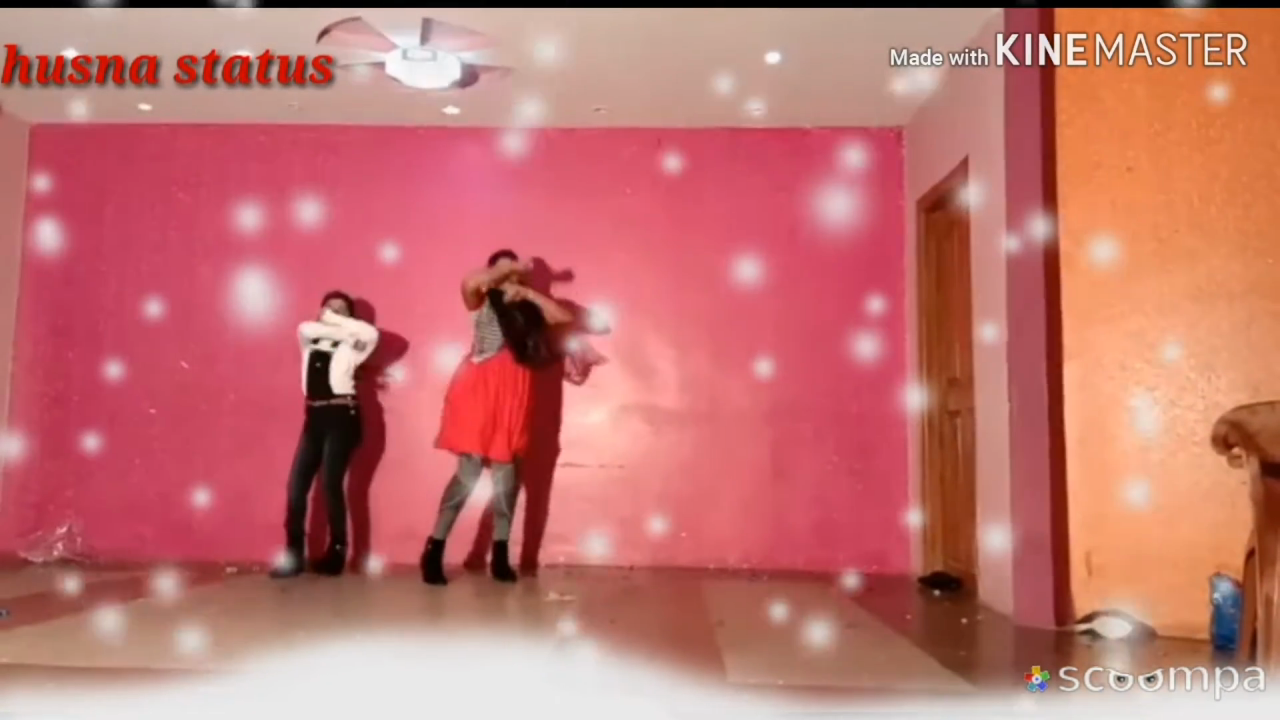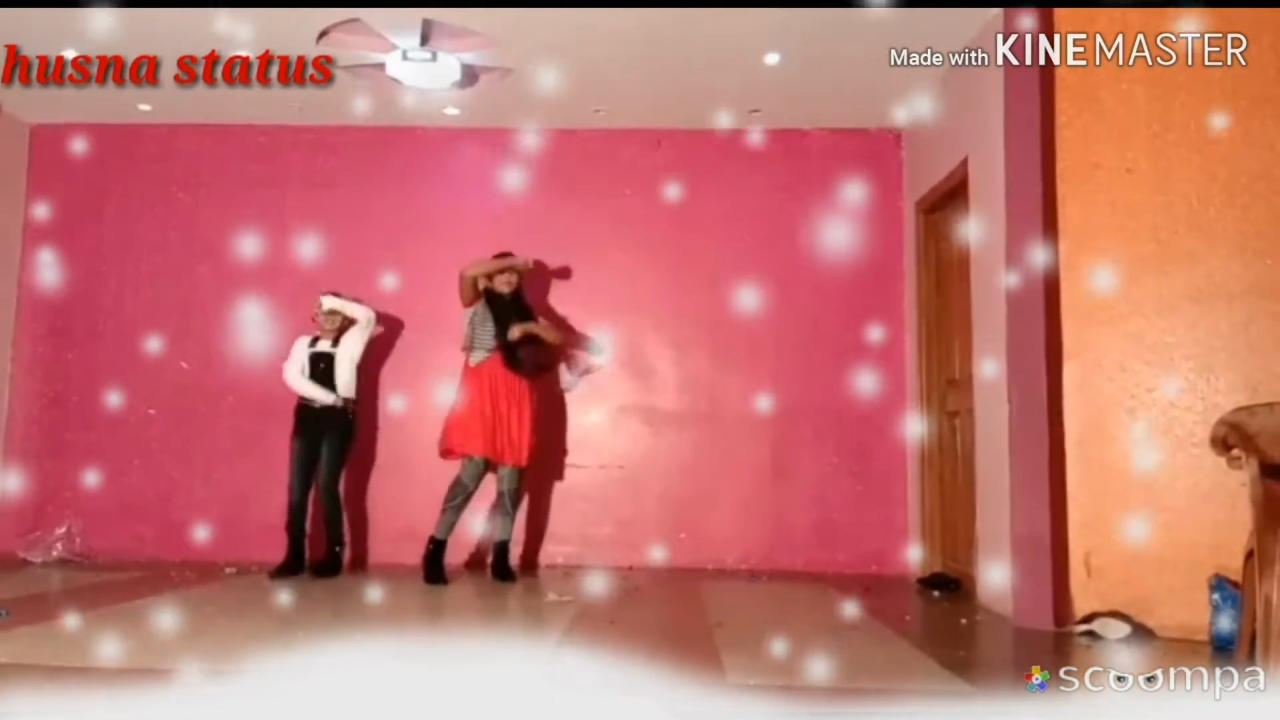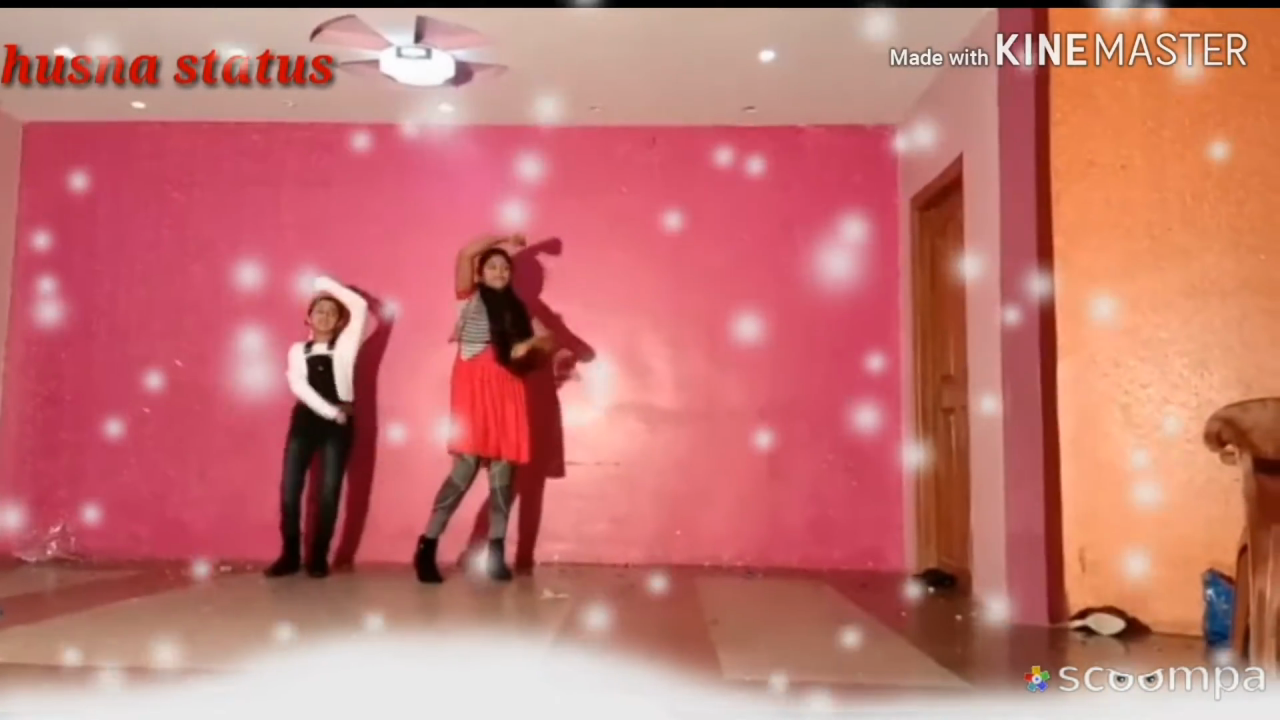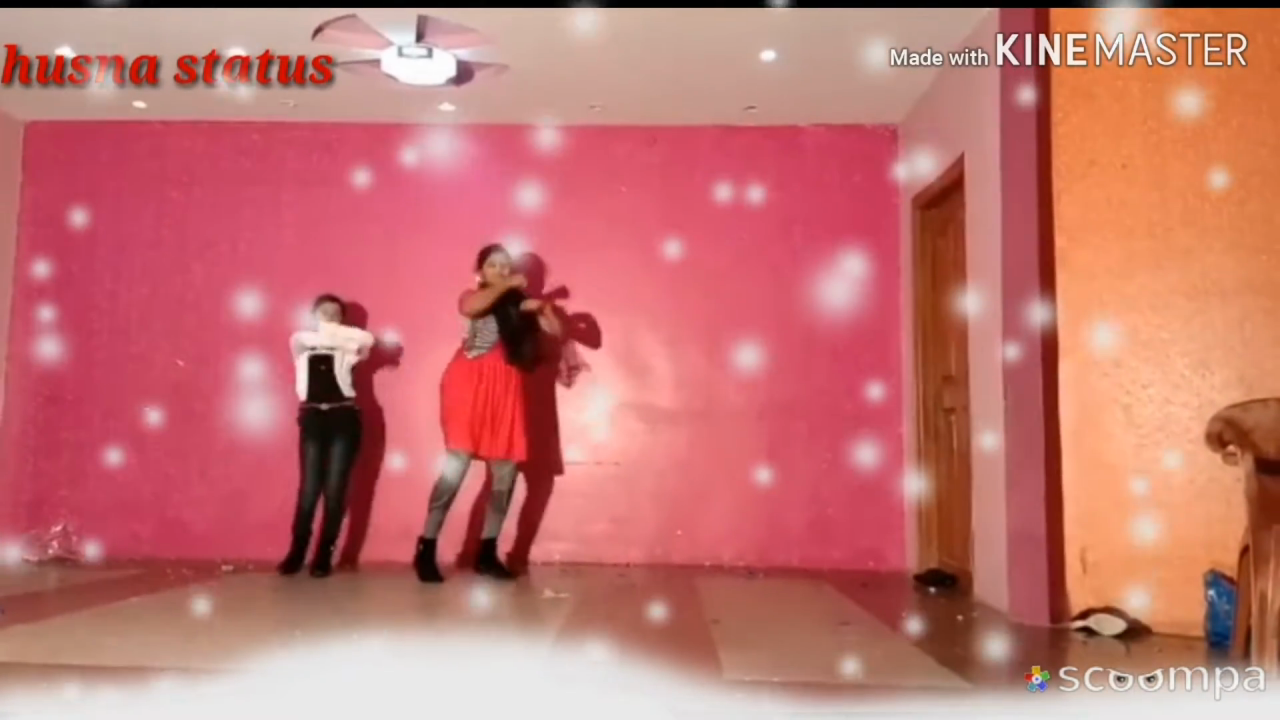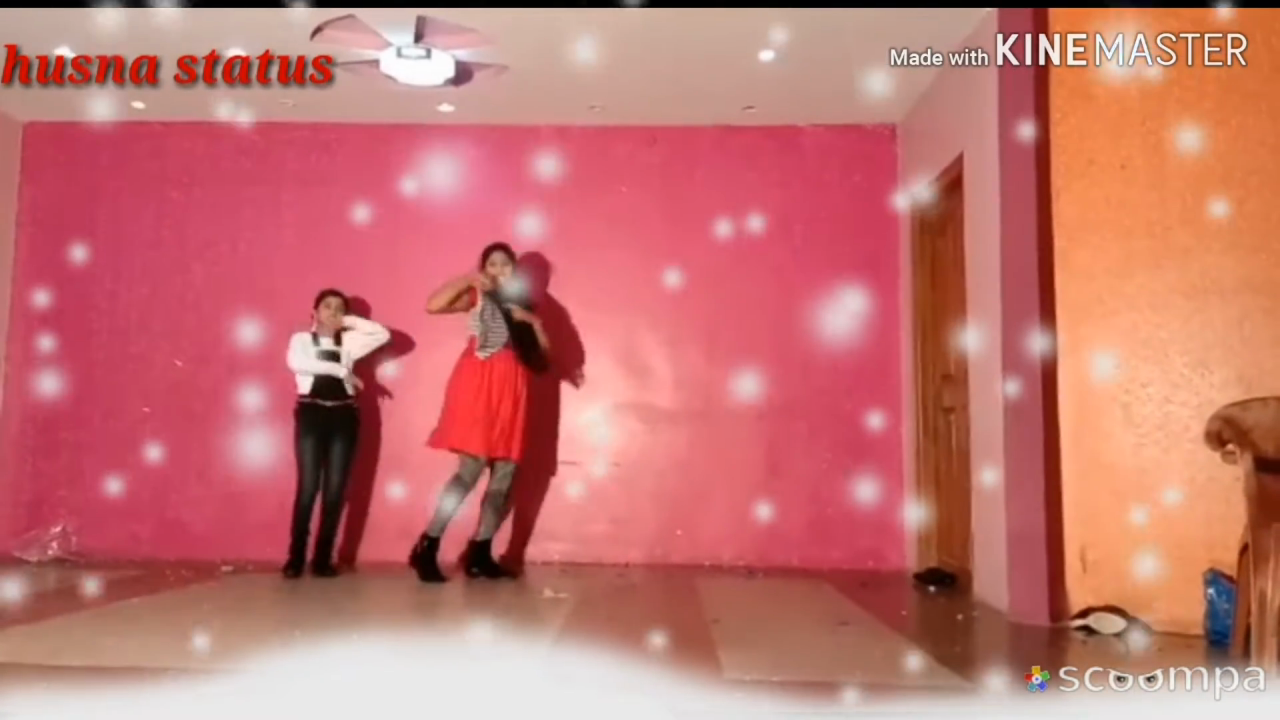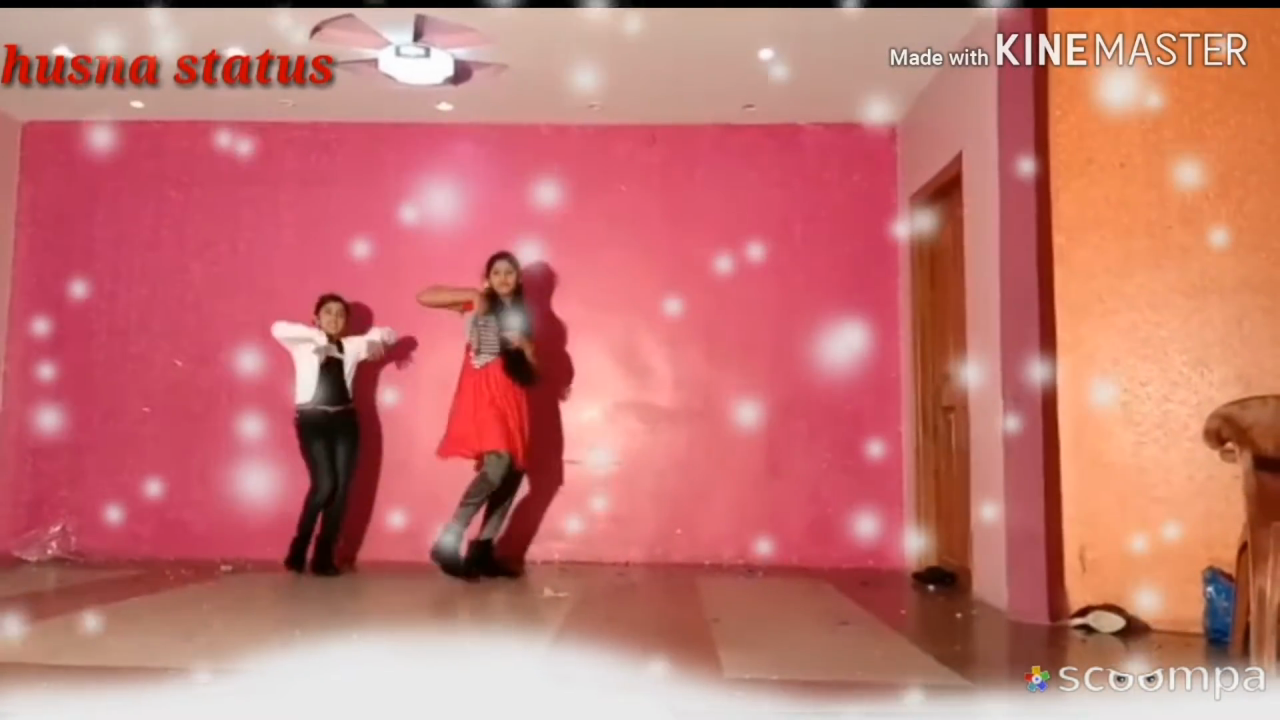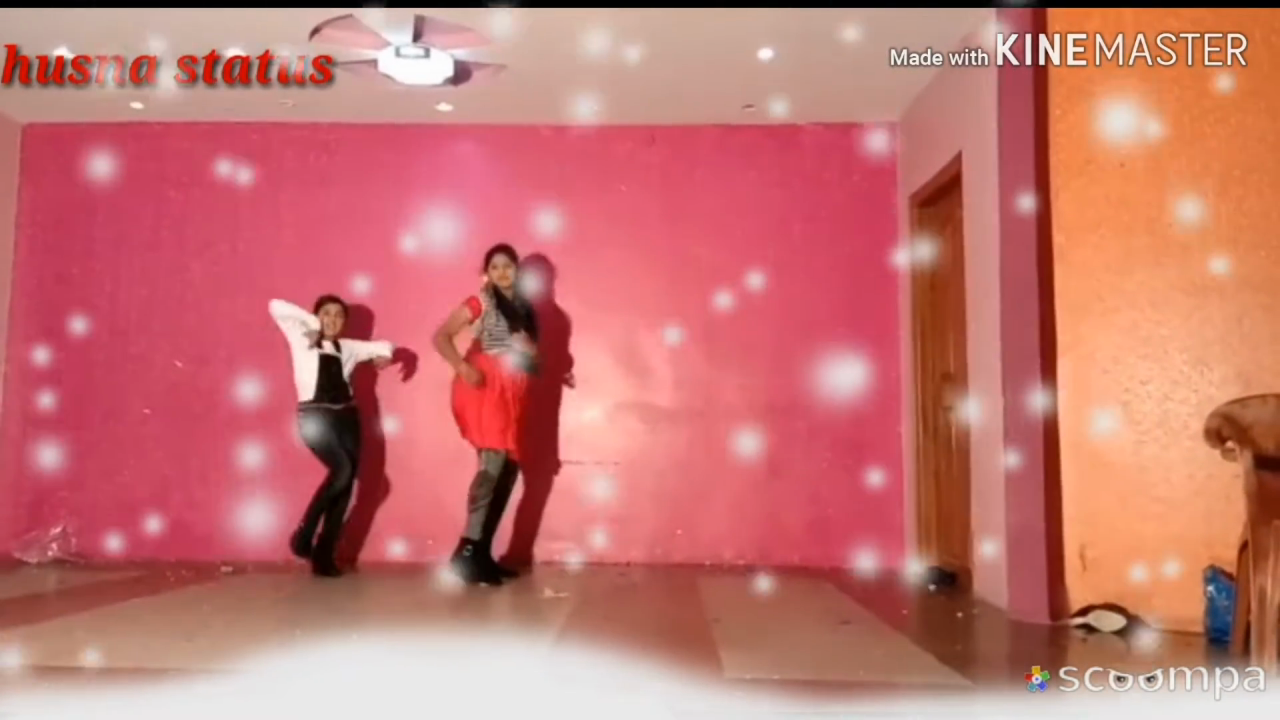
dt=0.2s
person 1, frame 1
left shoulder: (529, 308)
right shoulder: (481, 303)
left elbow: (565, 316)
right elbow: (468, 283)
left wrist: (527, 292)
right wrist: (510, 265)
left hip: (514, 395)
right hip: (480, 390)
left knee: (506, 472)
right knee: (470, 470)
left ankle: (500, 556)
right ankle: (433, 550)
person 1, frame 2
left shoulder: (525, 311)
right shoulder: (477, 303)
left elbow: (557, 337)
right elbow: (467, 273)
left wrist: (530, 328)
right wrist: (512, 262)
left hip: (515, 397)
right hip: (480, 393)
left knee: (510, 472)
right knee: (473, 469)
left ankle: (501, 556)
right ankle: (435, 550)
person 1, frame 3
left shoulder: (517, 308)
right shoulder: (469, 296)
left elbow: (549, 340)
right elbow: (465, 253)
left wrist: (531, 343)
right wrist: (505, 240)
left hip: (507, 392)
right hip: (472, 389)
left knee: (502, 469)
right knee: (465, 466)
left ankle: (495, 552)
right ankle: (427, 547)
person 1, frame 4
left shoulder: (520, 304)
right shoulder: (474, 297)
left elbow: (558, 330)
right elbow: (470, 309)
left wrist: (544, 307)
right wrist: (505, 285)
left hip: (505, 389)
right hip: (470, 384)
left knee: (506, 469)
right knee: (457, 465)
left ankle: (488, 552)
right ankle: (426, 548)
person 1, frame 5
left shoulder: (521, 303)
right shoulder: (475, 296)
left elbow: (545, 348)
right elbow: (432, 305)
left wrist: (534, 321)
right wrist: (467, 279)
left hip: (510, 391)
right hip: (477, 385)
left knee: (506, 469)
right knee: (471, 467)
left ankle: (479, 552)
right ankle: (426, 547)
person 1, frame 6
left shoulder: (521, 314)
right shoulder: (475, 303)
left elbow: (534, 363)
right elbow: (424, 297)
left wrist: (525, 345)
right wrist: (468, 293)
left hip: (512, 399)
right hip: (481, 394)
left knee: (513, 473)
right knee: (497, 467)
left ankle: (482, 551)
right ankle: (448, 543)
person 1, frame 7
left shoulder: (523, 307)
right shoulder: (480, 302)
left elbow: (534, 356)
right elbow: (441, 337)
left wrist: (529, 347)
right wrist: (461, 366)
left hip: (512, 391)
right hip: (483, 388)
left knee: (509, 468)
right knee: (493, 460)
left ankle: (481, 554)
right ankle: (467, 553)
person 2, frame 1
left shoulder: (353, 345)
right shoulder: (309, 338)
left elbow: (371, 334)
right elbow: (305, 327)
left wrist: (337, 319)
right wrist: (341, 334)
left hip: (342, 416)
right hip: (314, 417)
left knee: (330, 482)
right knee: (296, 485)
left ankle: (336, 551)
right ankle: (293, 556)
person 2, frame 2
left shoulder: (351, 341)
right shoulder: (303, 344)
left elbow: (367, 316)
right elbow: (291, 374)
left wrist: (336, 304)
right wrist: (324, 394)
left hip: (337, 418)
right hip: (306, 417)
left knee: (327, 484)
right knee: (297, 487)
left ankle: (333, 553)
right ankle: (295, 556)
person 2, frame 3
left shoulder: (346, 344)
right shoulder: (298, 350)
left elbow: (360, 307)
right elbow: (297, 385)
left wrist: (328, 285)
right wrist: (327, 410)
left hip: (338, 423)
right hip: (306, 419)
left knee: (330, 488)
right knee: (290, 487)
left ankle: (319, 556)
right ankle: (290, 554)
person 2, frame 4
left shoulder: (347, 346)
right shoulder: (299, 342)
left elbow: (367, 339)
right elbow: (307, 338)
left wrist: (330, 328)
right wrist: (346, 342)
left hip: (344, 419)
right hip: (312, 419)
left knee: (335, 489)
right knee: (310, 489)
left ankle: (323, 555)
right ankle: (297, 552)
person 2, frame 5
left shoulder: (350, 341)
right shoulder: (302, 340)
left elbow: (383, 334)
right elbow: (296, 361)
left wrist: (348, 321)
right wrist: (339, 369)
left hip: (343, 416)
right hip: (310, 414)
left knee: (336, 487)
right knee: (308, 484)
left ankle: (323, 555)
right ankle: (296, 554)
person 2, frame 6
left shoulder: (351, 347)
right shoulder: (302, 342)
left elbow: (386, 334)
right elbow: (278, 329)
left wrist: (377, 340)
right wrist: (316, 338)
left hip: (345, 421)
right hip: (312, 419)
left knee: (341, 489)
right knee: (325, 484)
left ankle: (324, 555)
right ankle: (299, 547)
person 2, frame 7
left shoulder: (348, 348)
right shoulder: (301, 337)
left elbow: (382, 346)
right elbow: (276, 306)
left wrist: (384, 353)
right wrist: (309, 322)
left hip: (346, 418)
right hip: (314, 417)
left knee: (346, 485)
right knee: (343, 471)
left ankle: (324, 554)
right ankle: (306, 530)
